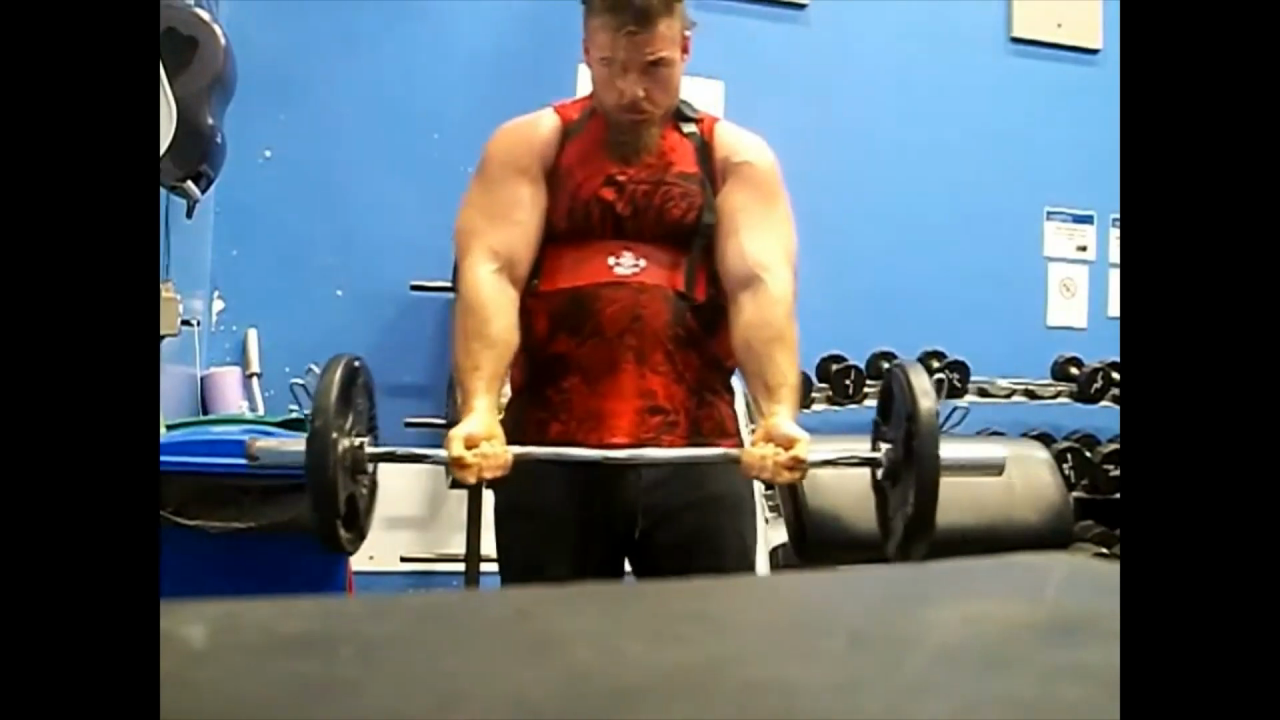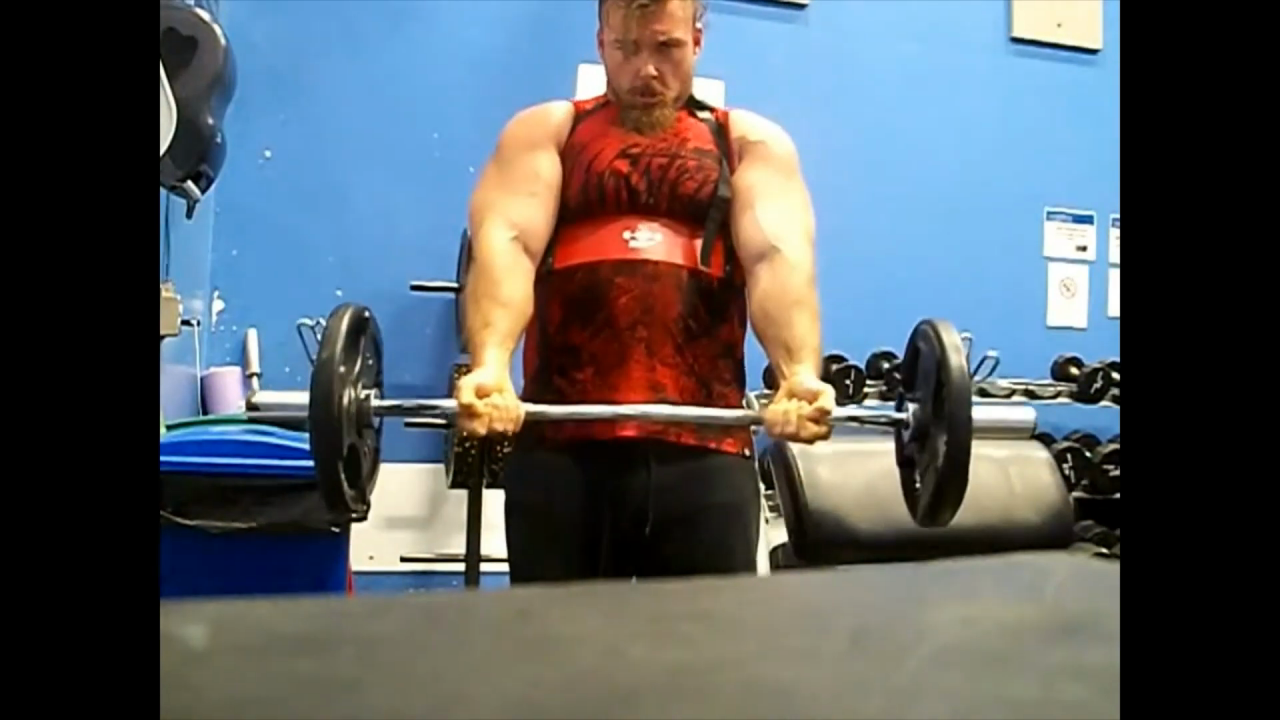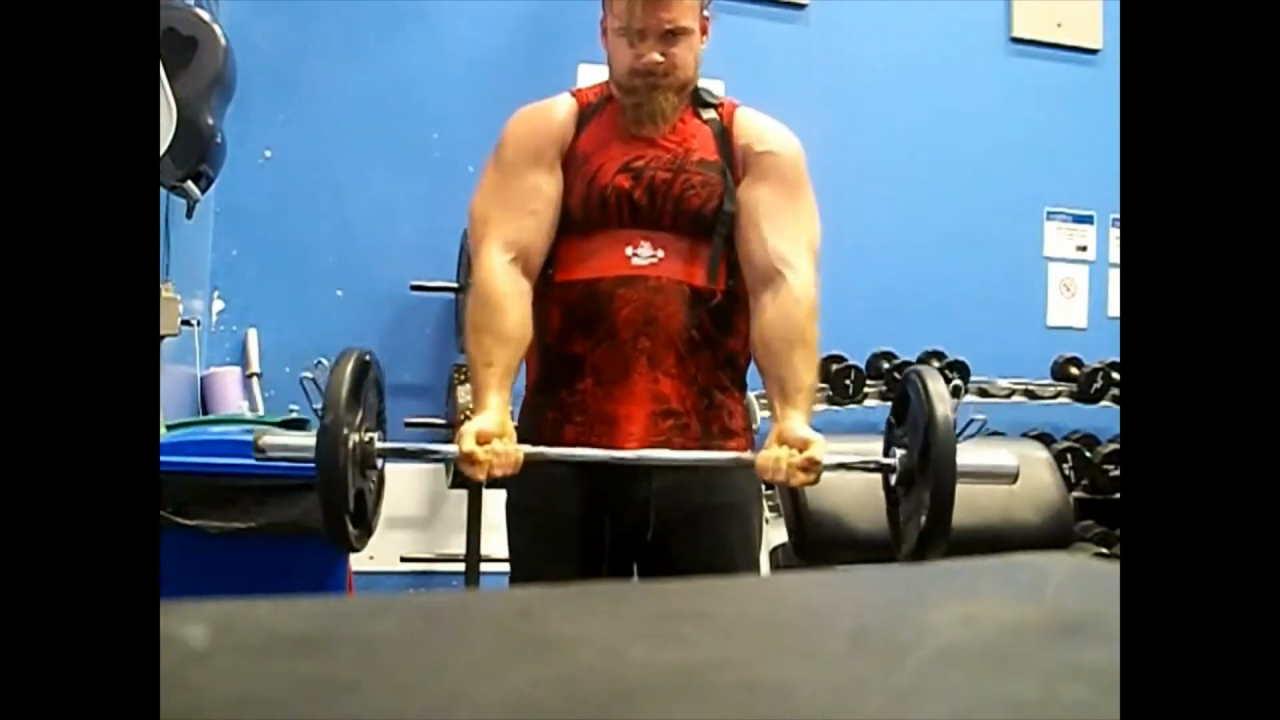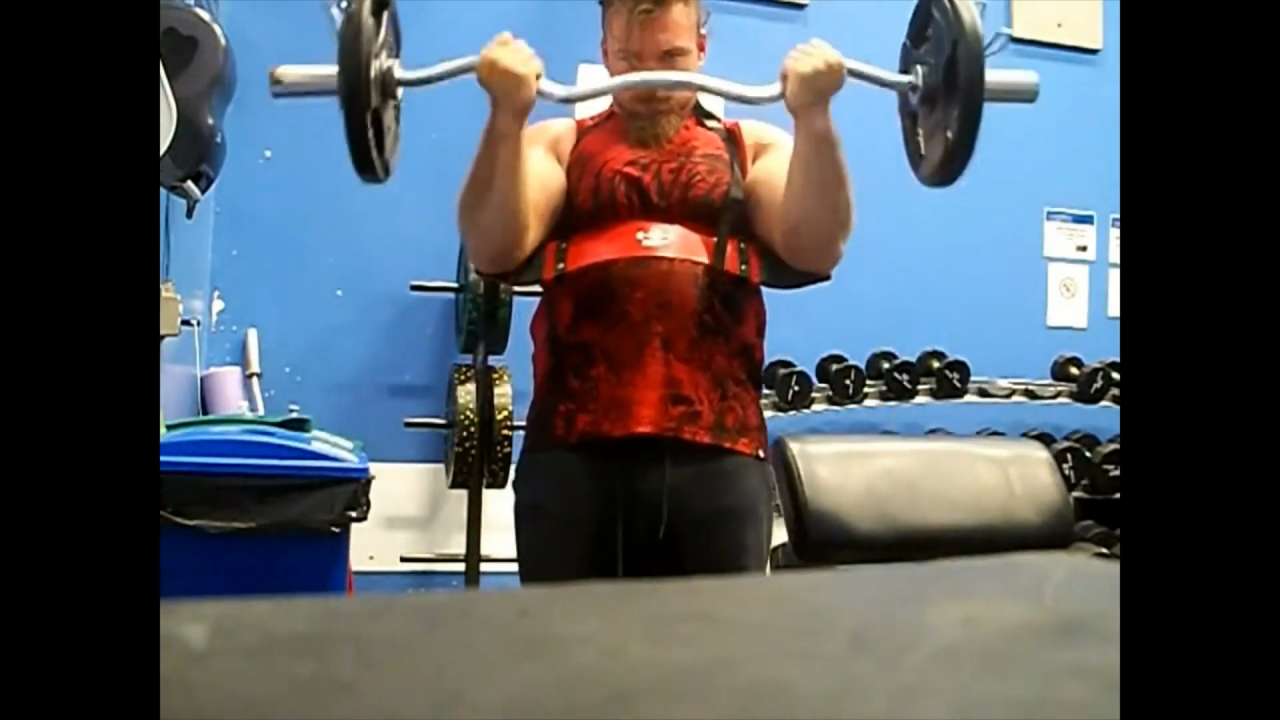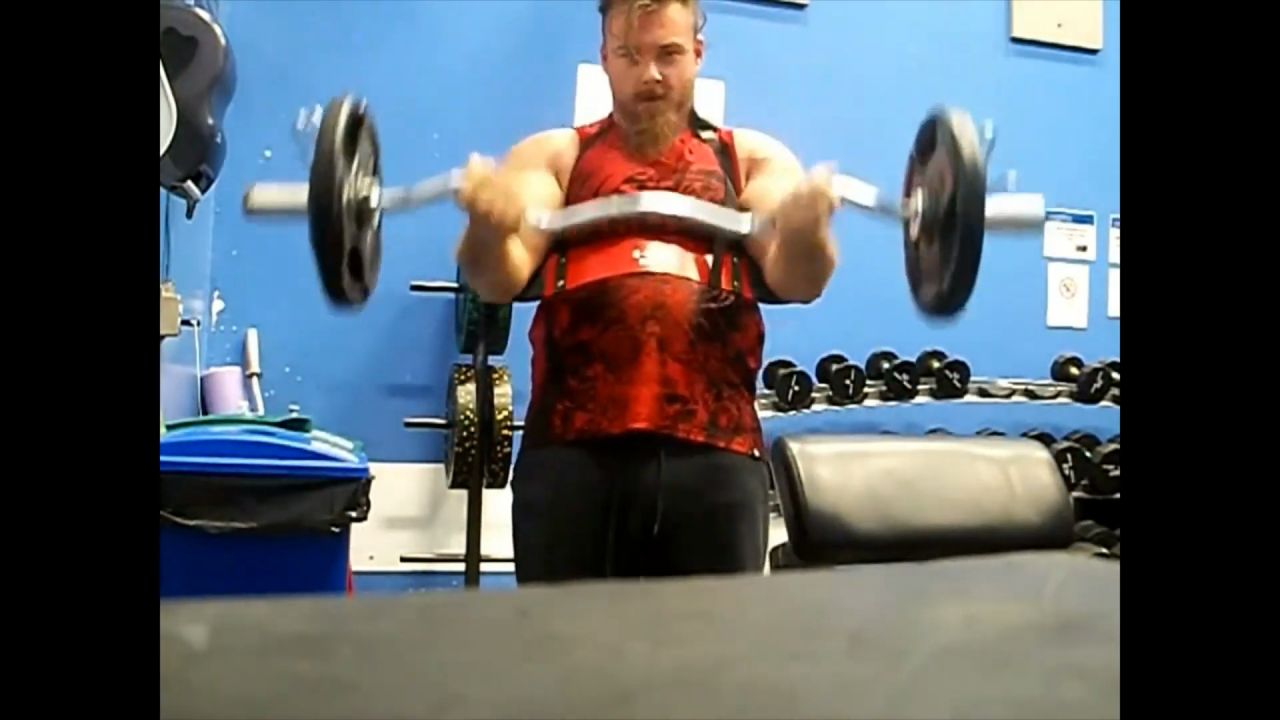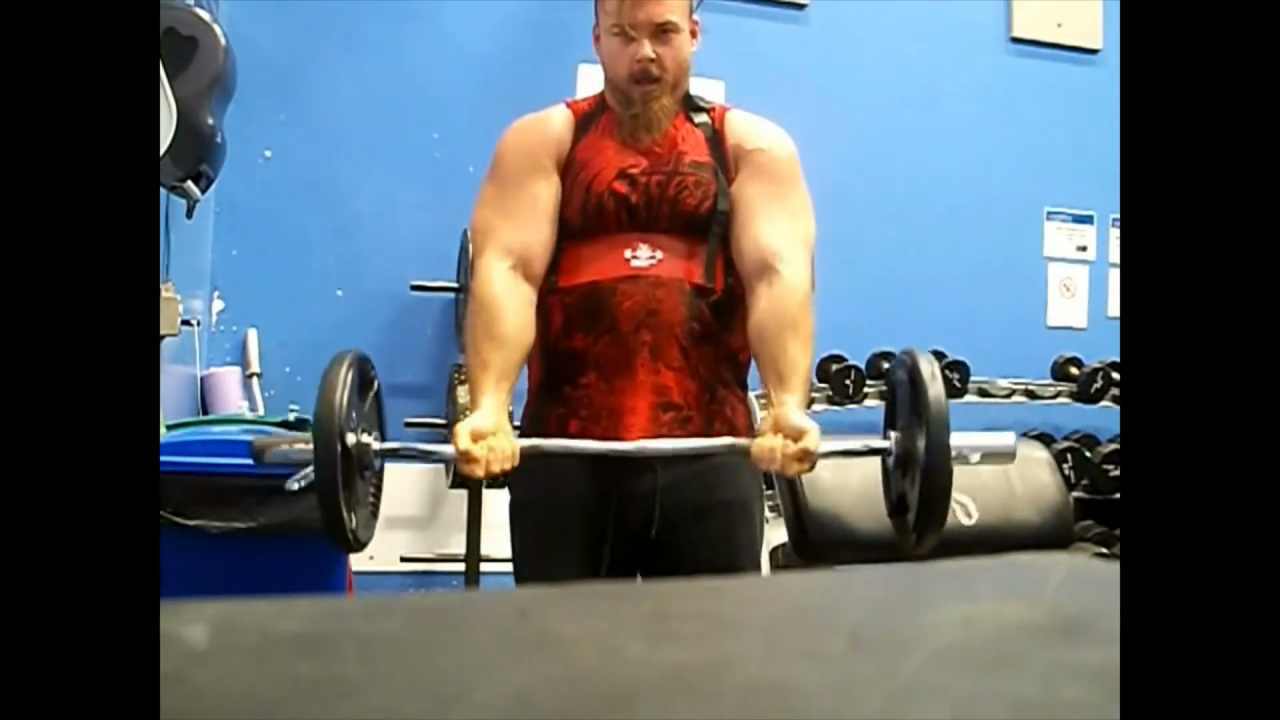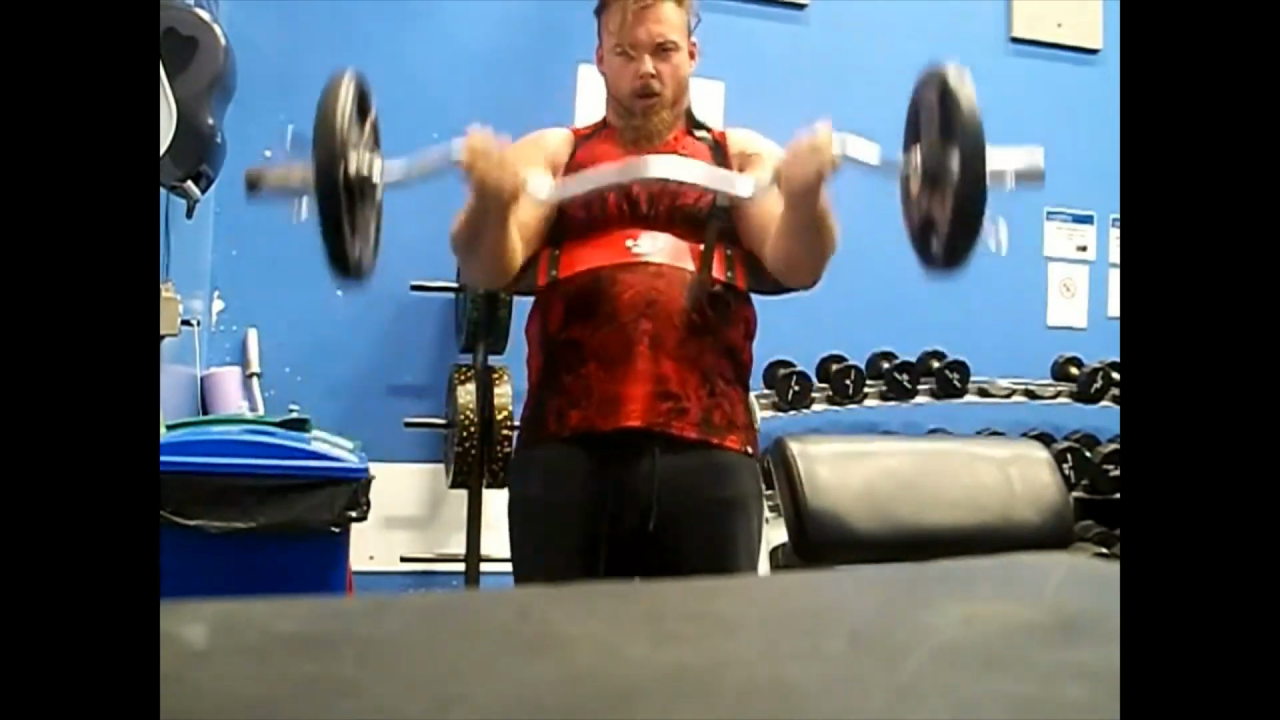
dt=0.7s
person 1, frame 1
left shoulder: (736, 155)
right shoulder: (529, 145)
left elbow: (760, 285)
right elbow: (490, 272)
left wrist: (779, 414)
right wrist: (479, 408)
left hip: (694, 453)
right hip: (551, 451)
person 1, frame 2
left shoulder: (751, 141)
right shoulder: (544, 131)
left elbow: (778, 257)
right elbow: (505, 244)
left wrist: (800, 373)
right wrist: (489, 365)
left hip: (704, 447)
right hip: (562, 442)
person 1, frame 3
left shoulder: (758, 143)
right shoulder: (546, 129)
left elbow: (785, 280)
right elbow: (502, 263)
left wrist: (793, 418)
right wrist: (491, 407)
left hip: (706, 451)
right hip: (563, 447)
person 1, frame 4
left shoulder: (755, 145)
right shoulder: (555, 144)
left elbow: (816, 250)
right elbow: (493, 249)
left wrist: (814, 117)
right wrist: (508, 117)
left hip: (718, 447)
right hip: (574, 444)
person 1, frame 5
left shoulder: (753, 157)
right shoulder: (552, 156)
left elbow: (795, 274)
right elbow: (501, 269)
left wrist: (803, 230)
right wrist: (491, 225)
left hip: (713, 448)
right hip: (572, 446)
person 1, frame 6
left shoulder: (751, 143)
right shoulder: (542, 139)
left elbow: (777, 274)
right elbow: (507, 269)
left wrist: (787, 405)
right wrist: (489, 405)
left hip: (706, 447)
right hip: (567, 446)
person 1, frame 7
left shoulder: (745, 156)
right shoulder: (549, 154)
left elbow: (798, 263)
right elbow: (486, 264)
left wrist: (804, 193)
right wrist: (492, 199)
left hip: (707, 443)
right hip: (568, 442)
